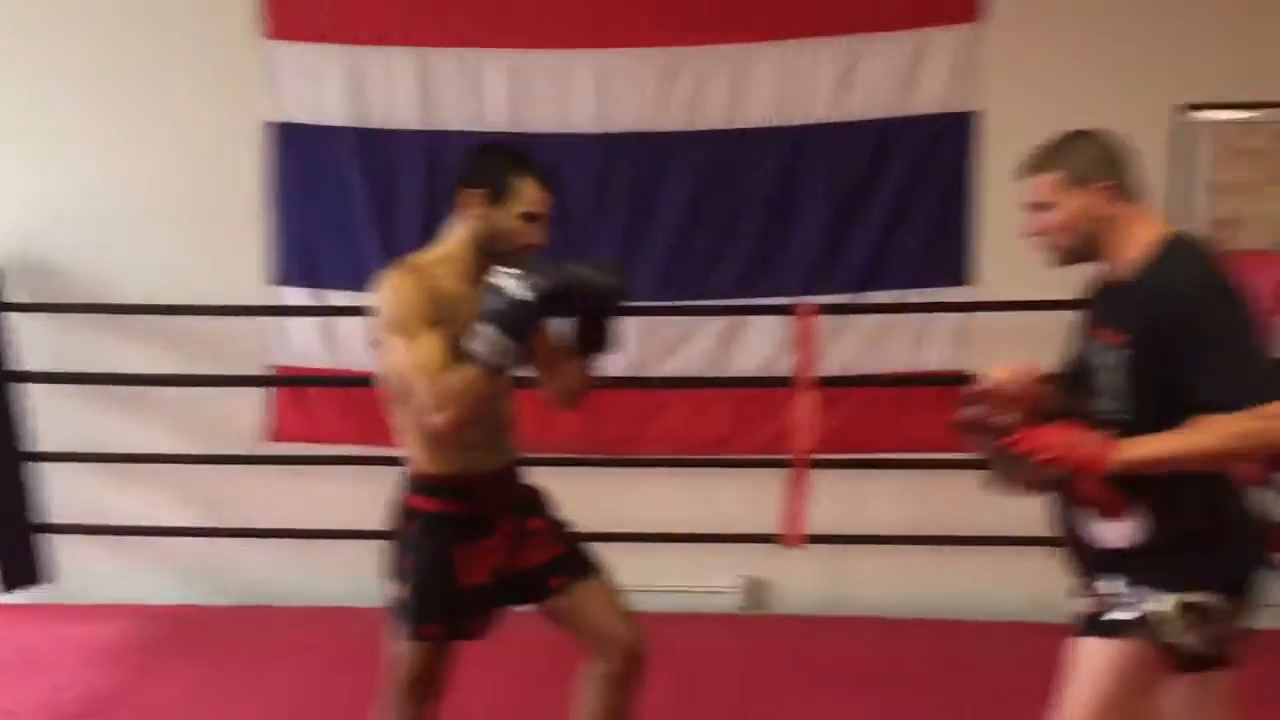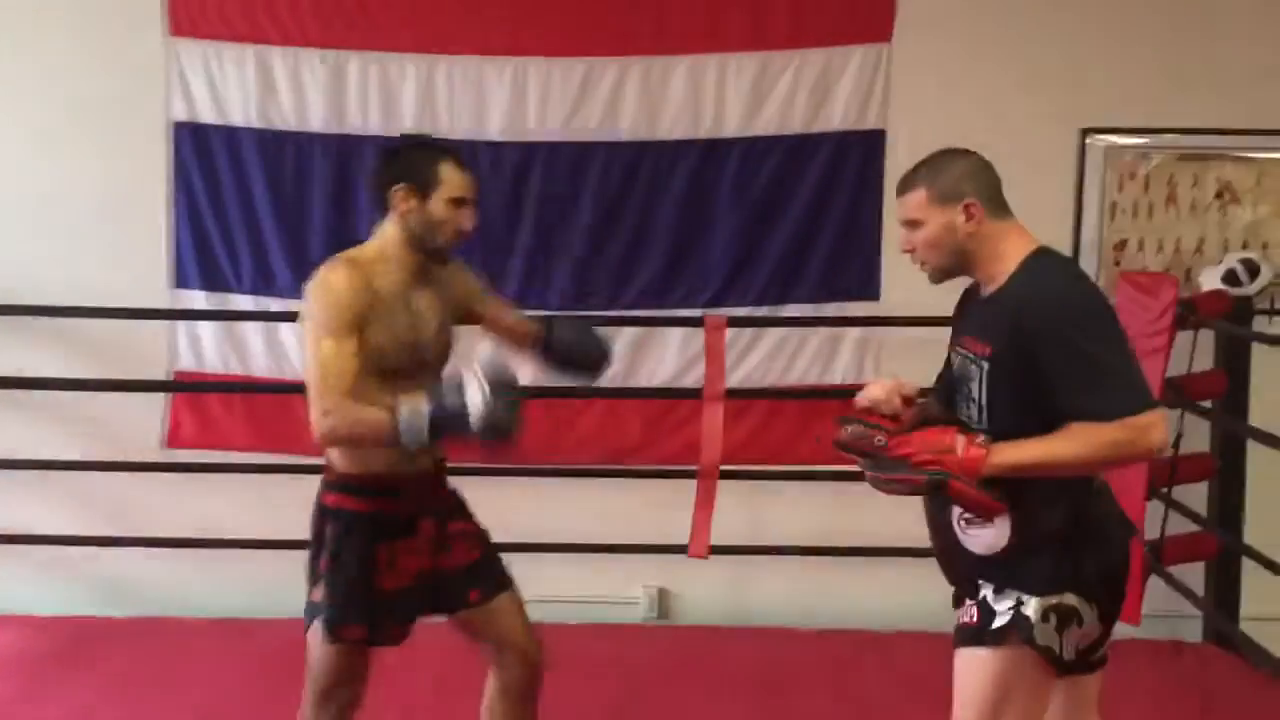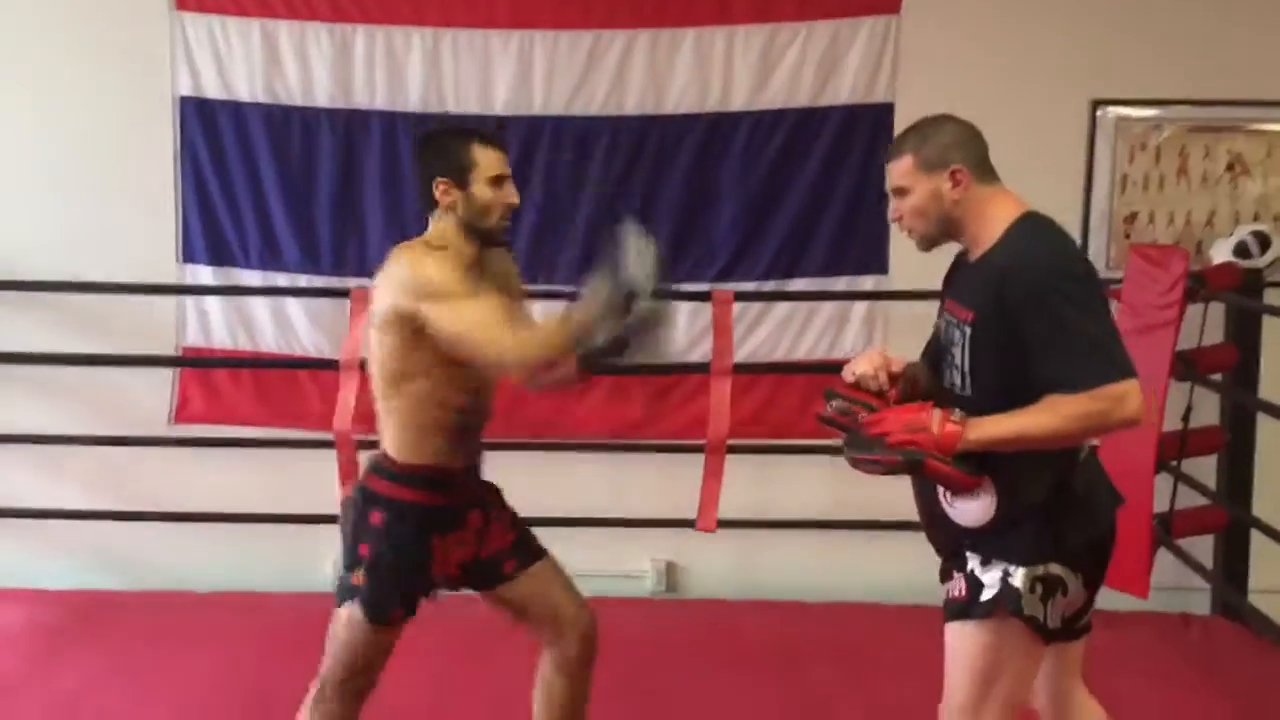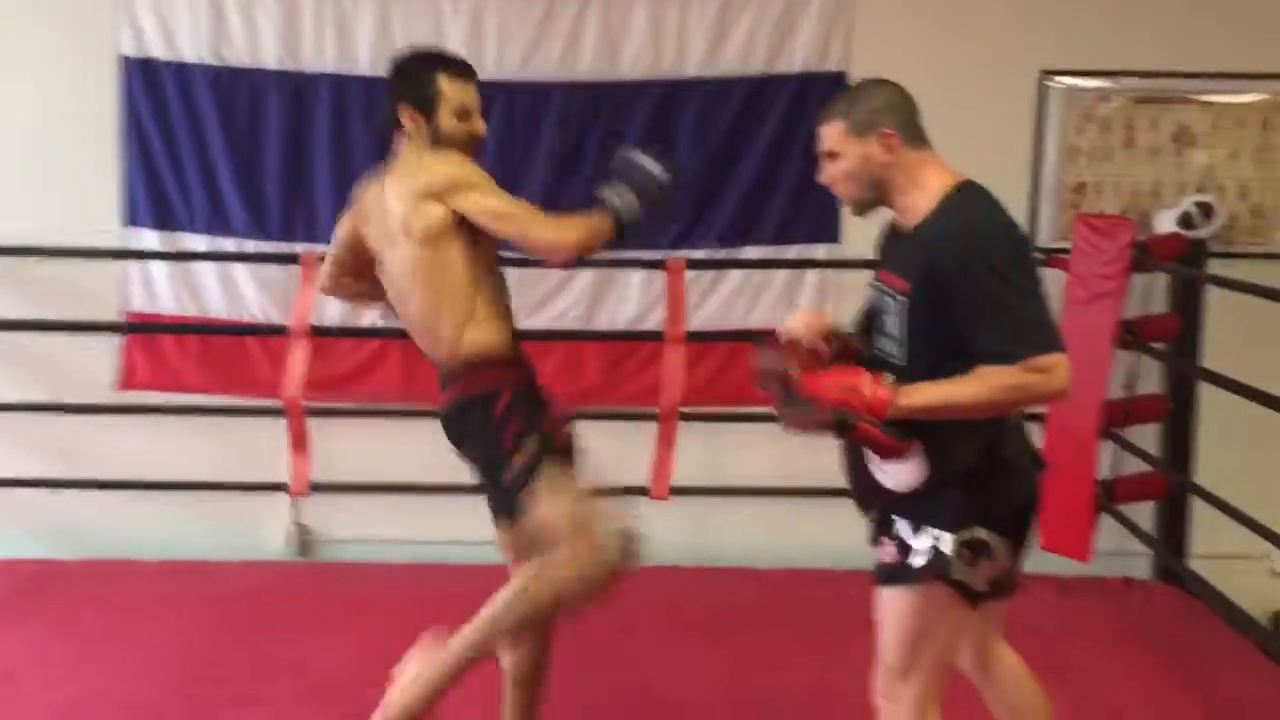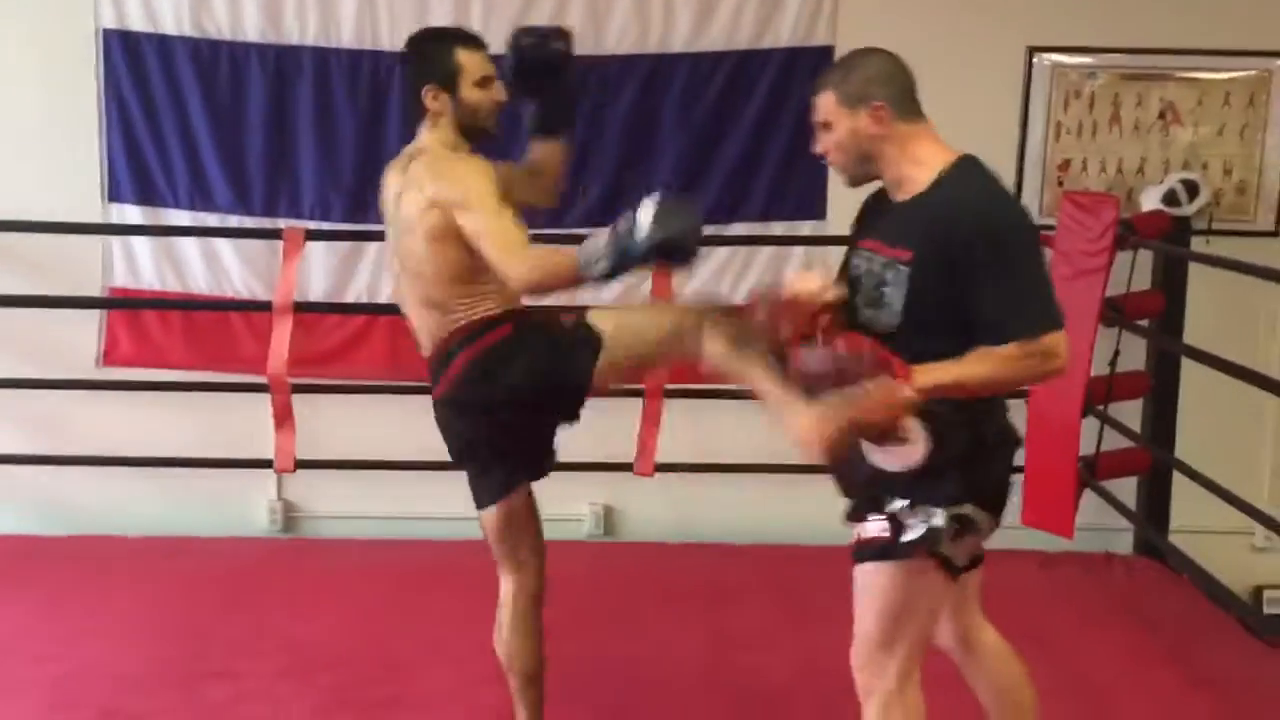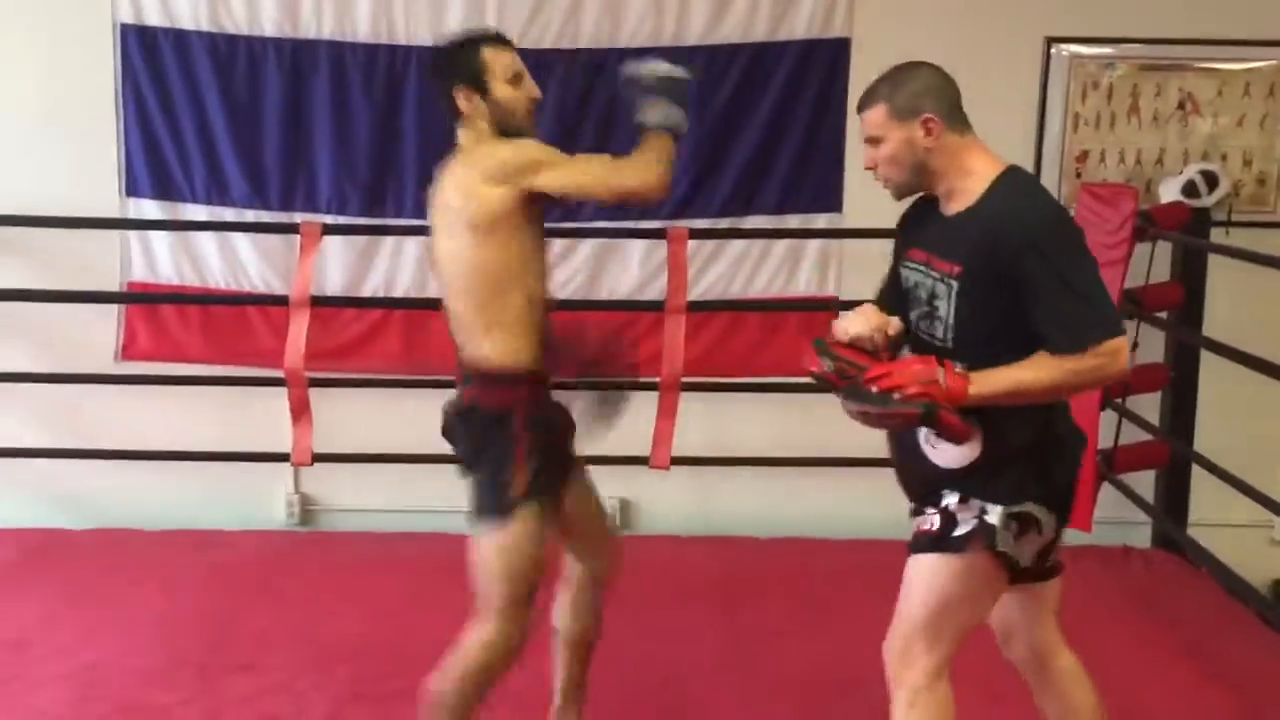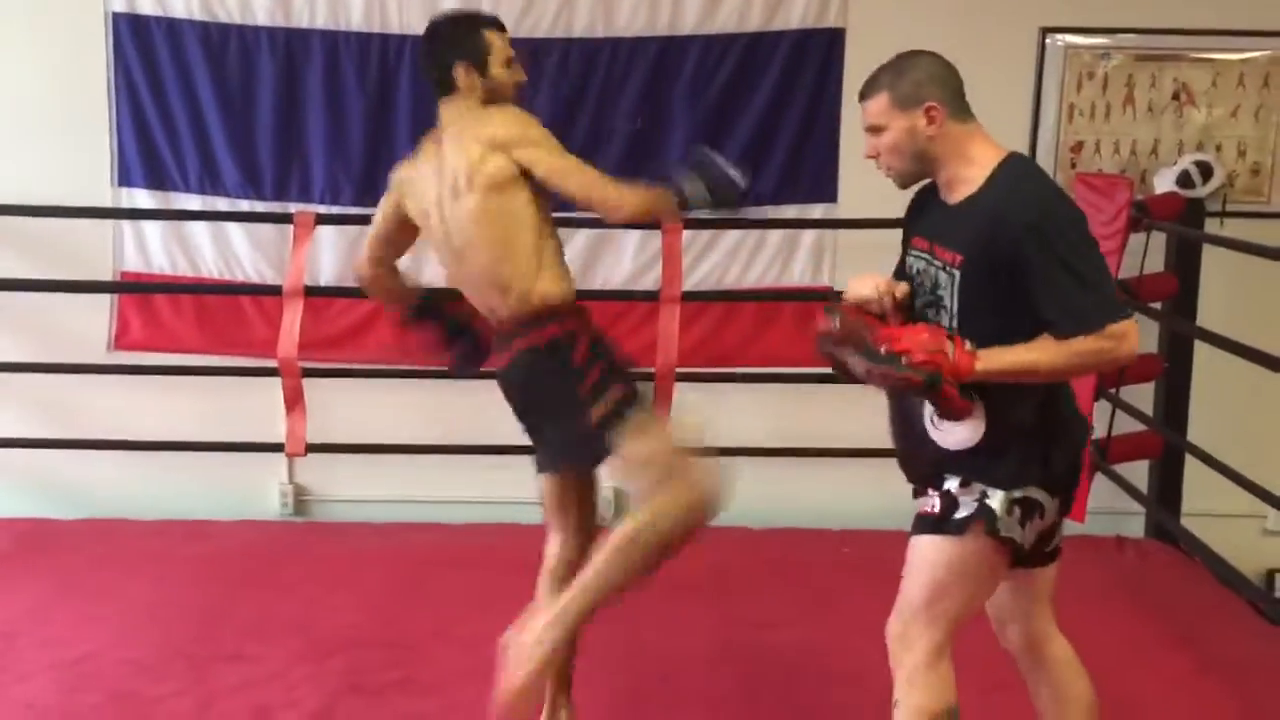
dt=0.2s
person 1, frame 1
left shoulder: (505, 282)
right shoulder: (405, 288)
left elbow: (564, 389)
right elbow: (440, 415)
left wrist: (583, 330)
right wrist: (499, 331)
left hip: (512, 502)
right hip: (440, 517)
left knee: (620, 647)
person 1, frame 2
left shoulder: (451, 280)
right shoulder: (341, 284)
left elbow: (525, 332)
right elbow: (330, 422)
left wrist: (558, 339)
right wrist: (438, 415)
left hip: (434, 504)
right hip: (359, 517)
left knee: (521, 657)
person 1, frame 3
left shoulder: (495, 266)
right shoulder: (419, 270)
left elbow: (550, 363)
right elbow: (521, 355)
right wrist: (605, 301)
left hip: (468, 499)
right hip: (399, 508)
left knee: (575, 631)
person 1, frame 4
left shoulder: (373, 193)
right shoulder: (442, 174)
left elbow: (336, 281)
right elbow: (559, 243)
right wrist: (623, 201)
left hip: (477, 397)
right hip: (493, 395)
left knee: (541, 580)
right knee: (599, 552)
right ankle: (448, 660)
person 1, frame 5
left shoulder: (403, 172)
right shoulder: (460, 173)
left elbow: (536, 190)
right elbow: (525, 274)
left wrist: (547, 110)
right wrist: (621, 246)
left hip: (457, 386)
right hip: (501, 355)
left knee: (521, 574)
right knee: (702, 324)
right ankle: (809, 415)
person 1, frame 6
left shoulder: (464, 178)
right shoulder: (510, 162)
right elbow: (644, 181)
right wrist: (662, 107)
left hip: (503, 399)
right hip: (508, 409)
left knee: (598, 554)
right knee: (501, 622)
person 1, frame 7
left shoulder: (412, 171)
right shoulder: (506, 130)
left elbow: (372, 271)
right elbow: (614, 202)
left wrist: (432, 315)
right wrist: (691, 194)
left hip: (529, 359)
right hip: (559, 353)
left knee: (573, 536)
right knee: (688, 492)
right ankle: (551, 630)
person 2, frame 1
left shoulder: (1186, 286)
right shoulder: (1113, 291)
right elbow: (1091, 408)
left wrist: (1107, 454)
right wrist: (1030, 397)
left hip: (1176, 564)
right hip: (1139, 558)
person 2, frame 2
left shoulder: (1056, 300)
right shoulder: (980, 301)
left elbow: (1140, 431)
right elbow: (970, 412)
left wrist: (984, 459)
right wrist: (907, 409)
left hip: (1049, 564)
right hip: (1016, 559)
person 2, frame 3
left shoulder: (1040, 265)
right shoulder: (972, 266)
left elbow: (1116, 401)
right elbow: (954, 379)
left wrist: (959, 432)
right wrist: (898, 377)
left hip: (1034, 532)
right hip: (1002, 525)
person 2, frame 4
left shoulder: (972, 234)
right shoulder: (905, 234)
left elbow: (1043, 373)
left wrist: (888, 398)
right wrist: (832, 341)
left hip: (958, 495)
right hip: (930, 489)
right knee: (982, 651)
person 2, frame 5
left shoulder: (979, 212)
right shoulder: (879, 212)
left elbow: (1046, 350)
right elbow: (866, 320)
left wrist: (905, 381)
right wrist: (818, 302)
left hip: (939, 471)
right hip: (896, 464)
right knee: (956, 632)
person 2, frame 6
left shoulder: (1028, 223)
right shoulder: (922, 221)
left elbow: (1104, 356)
right elbow: (901, 322)
left wrist: (959, 385)
right wrist: (869, 325)
left hip: (1006, 474)
right hip: (960, 469)
left knee: (913, 658)
right knee: (1035, 648)
person 2, frame 7
left shoulder: (1031, 209)
right shoulder: (928, 205)
left elbow: (1115, 338)
left wrist: (968, 361)
right wrist: (880, 300)
left hip: (1008, 461)
right hip: (963, 455)
left knee: (915, 639)
right knee: (1028, 633)
